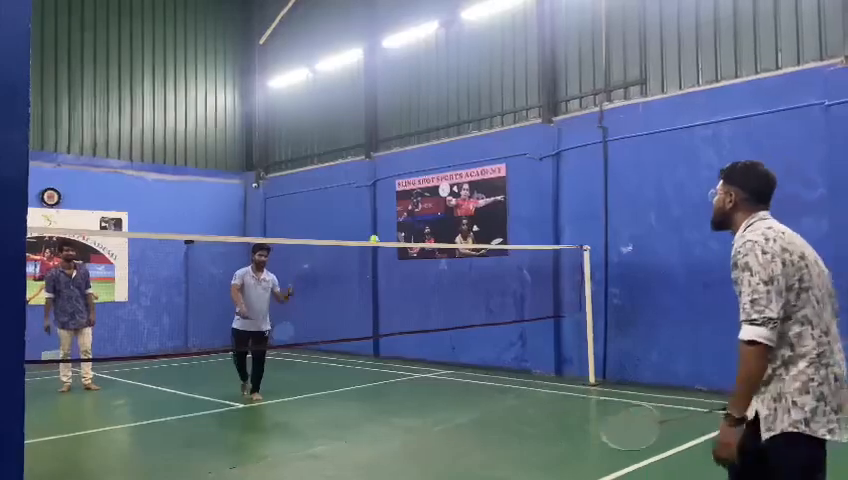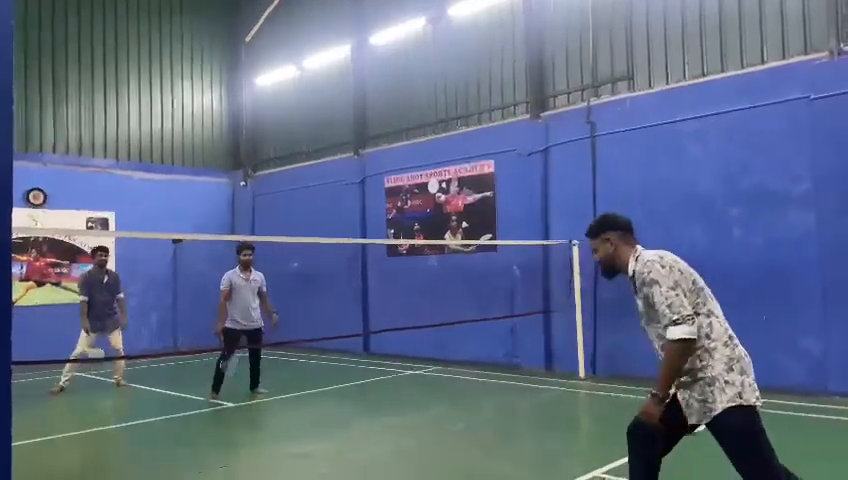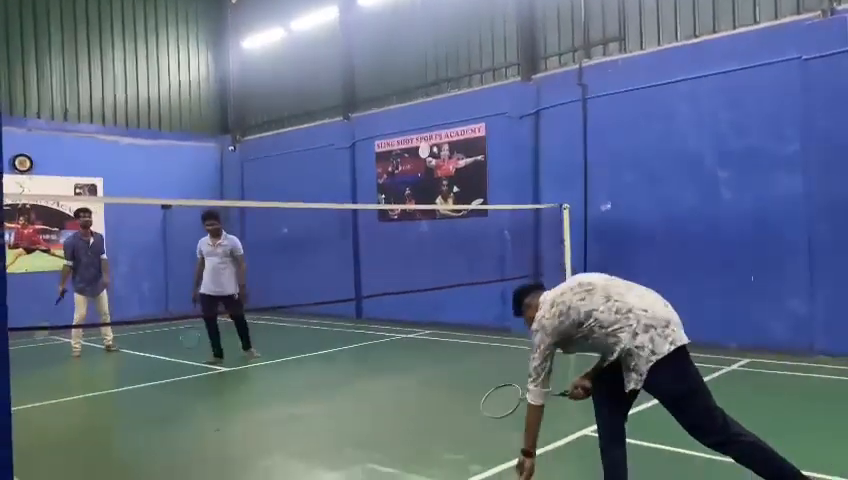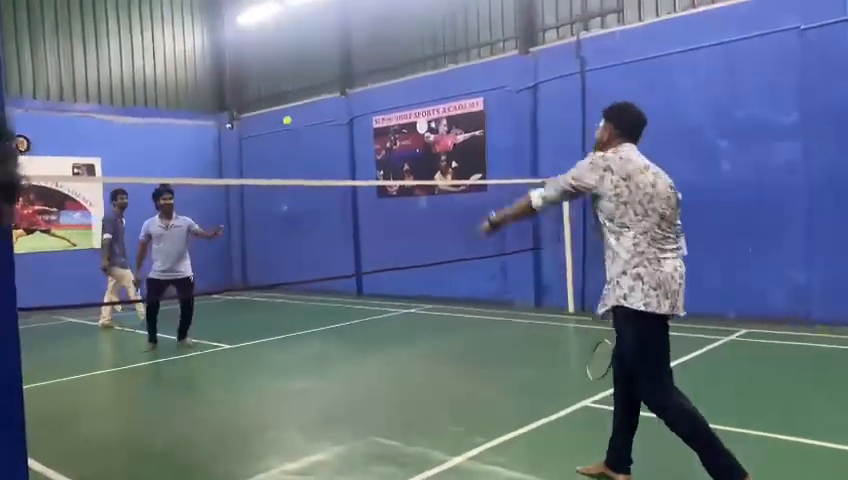
dt=1s
person 1, frame 1
left shoulder: (753, 244)
right shoulder: (782, 238)
left elbow: (758, 338)
left wrist: (733, 418)
left hip: (798, 403)
right hip: (798, 395)
person 1, frame 2
left shoulder: (652, 265)
right shoulder: (643, 273)
left elbow: (683, 335)
left wrist: (657, 396)
right wrist: (662, 394)
left hip: (720, 382)
right hip: (692, 382)
right knee: (641, 438)
person 1, frame 3
left shoulder: (545, 319)
right shoulder: (570, 292)
left elbow: (536, 391)
left wrist: (528, 453)
right wrist: (591, 376)
left hip: (650, 342)
right hip: (656, 326)
left knee: (714, 429)
right knee: (606, 397)
person 1, frame 4
left shoulder: (600, 165)
right shoulder: (661, 177)
left elbow: (543, 196)
right elbow: (675, 243)
left wrist: (499, 218)
left hip: (635, 292)
right hip: (661, 287)
left knee: (658, 391)
right knee: (626, 375)
person 2, frame 1
left shoulder: (271, 278)
right shoulder: (241, 273)
left elbow: (280, 299)
right elbow: (234, 291)
left wrist: (288, 295)
right wrist: (240, 306)
left hip: (262, 326)
right hip: (241, 325)
left knee: (259, 359)
right knee: (239, 356)
left ankle: (255, 390)
right ankle: (245, 380)
person 2, frame 2
left shoulder: (259, 276)
right shoulder: (229, 276)
left elbow: (264, 299)
right elbow: (223, 300)
left wrist: (273, 314)
right wrist: (220, 323)
left hip: (255, 324)
right hip: (233, 325)
left knee: (255, 356)
right knee: (225, 357)
left ankle: (254, 386)
right ankle: (215, 391)
person 2, frame 3
left shoulder: (232, 241)
right shoulder: (202, 243)
left elbow: (241, 264)
right elbow: (200, 266)
left wrist: (242, 286)
right wrist: (196, 288)
left hip: (229, 289)
right hip: (208, 290)
left knee: (238, 318)
right knee: (209, 321)
left ankle: (247, 347)
right ankle: (217, 355)
person 2, frame 4
left shoulder: (185, 222)
right shoulder: (149, 225)
left elbow: (202, 233)
right elbow: (142, 249)
left wrist: (214, 234)
right wrist: (138, 271)
left hip: (182, 273)
right hip: (158, 274)
left knee: (187, 305)
right knee: (152, 306)
left ankle: (182, 337)
right ankle: (152, 341)
person 3, frame 1
left shoulder: (83, 271)
right shoulder: (53, 274)
left elbow: (88, 294)
right elbow: (49, 298)
left wrist: (92, 313)
right wrist: (47, 319)
left hip: (83, 319)
right hip: (64, 320)
left knee: (86, 350)
right knee: (65, 352)
left ankle: (87, 381)
right ankle: (66, 382)
person 3, frame 2
left shoulder: (114, 277)
right shoulder: (86, 278)
left elbow: (120, 298)
right elbow: (83, 301)
left wrist: (123, 317)
right wrist: (84, 321)
left hip: (111, 321)
right hip: (92, 322)
left knee: (119, 349)
right knee: (79, 352)
left ankle: (118, 378)
right ankle: (62, 383)
person 3, frame 3
left shoulder: (99, 238)
right shoulder: (71, 241)
left elbow: (103, 259)
right elbow: (68, 265)
left wrist: (106, 275)
right wrist: (62, 284)
left hip: (98, 284)
right hip: (81, 286)
left knee: (105, 313)
right knee: (80, 317)
left ankle: (108, 342)
right ankle: (76, 347)
person 3, frame 4
left shoulder: (121, 219)
right shoulder: (110, 217)
right elbow: (106, 240)
left wrist: (125, 259)
right wrist: (104, 259)
left hip: (118, 261)
right hip: (115, 261)
left knee: (112, 291)
right knee: (132, 286)
left ankle: (105, 320)
right ankle: (143, 316)
